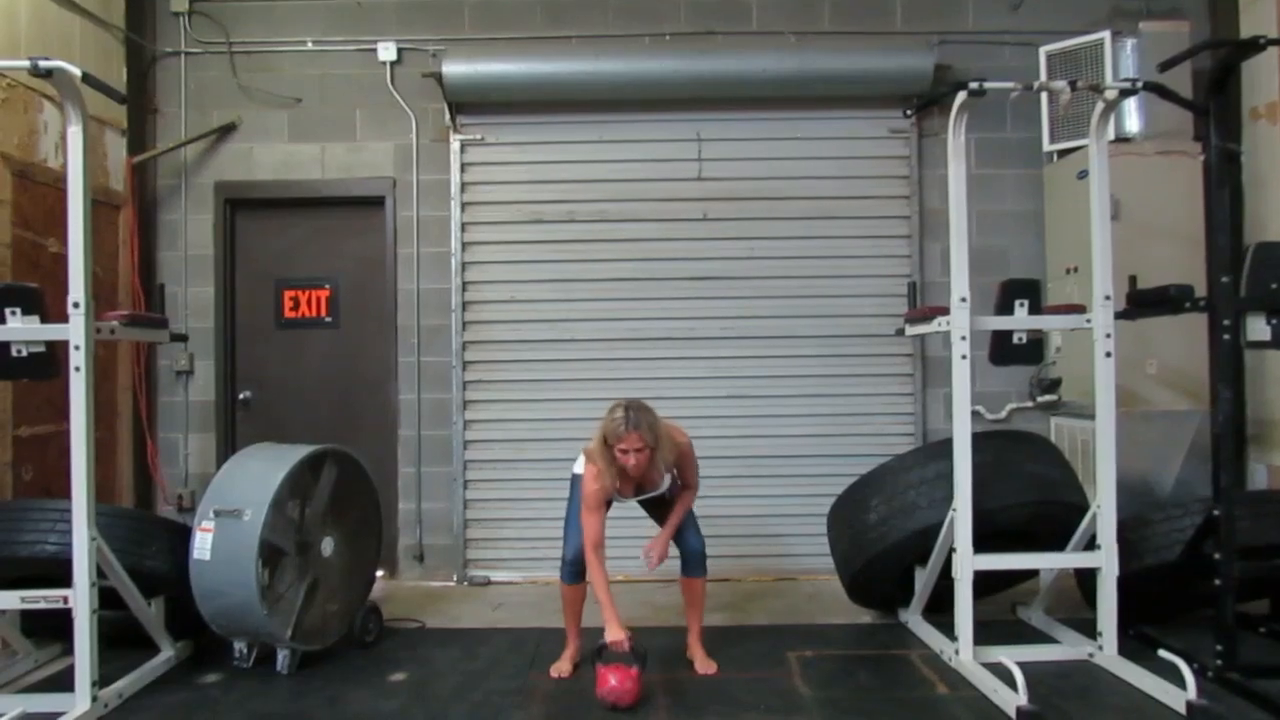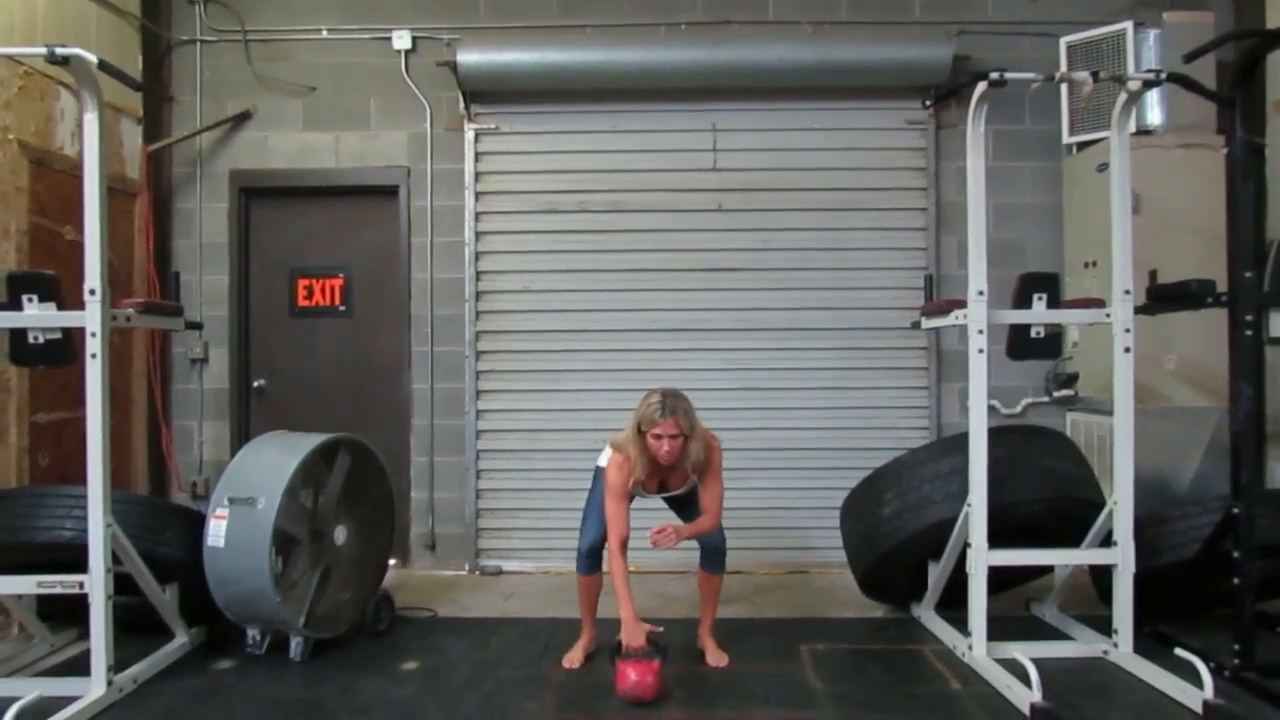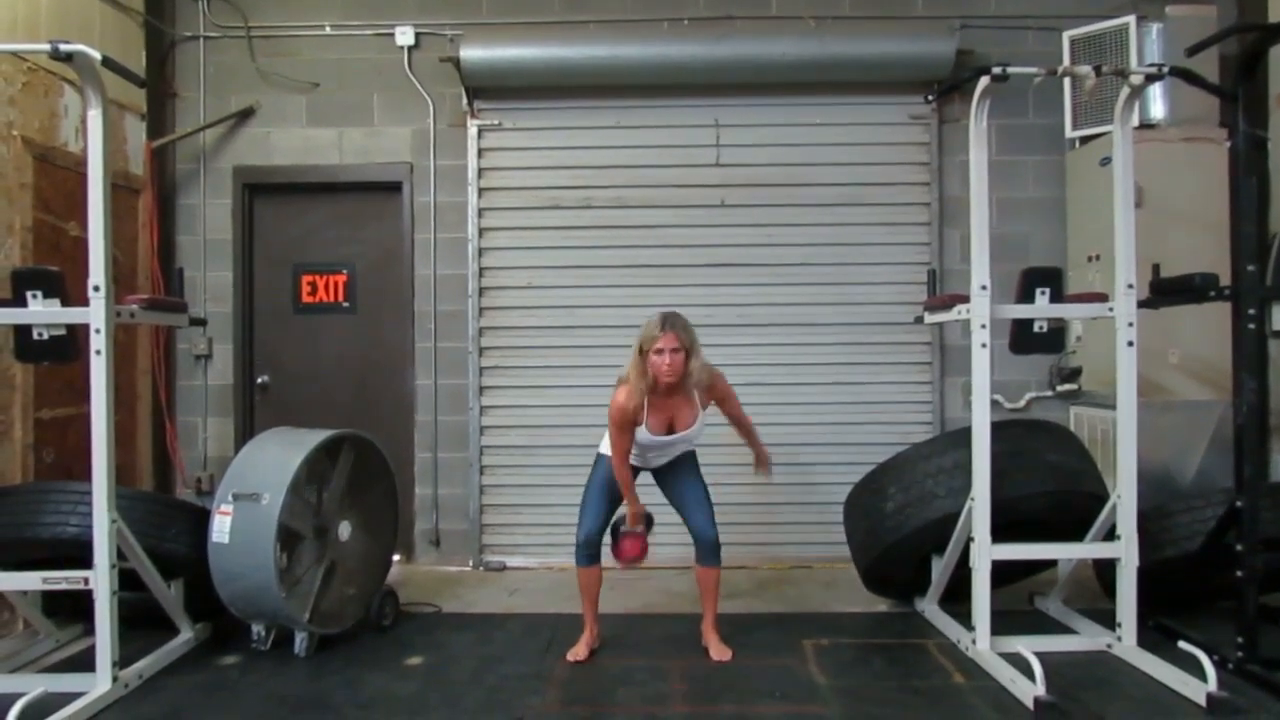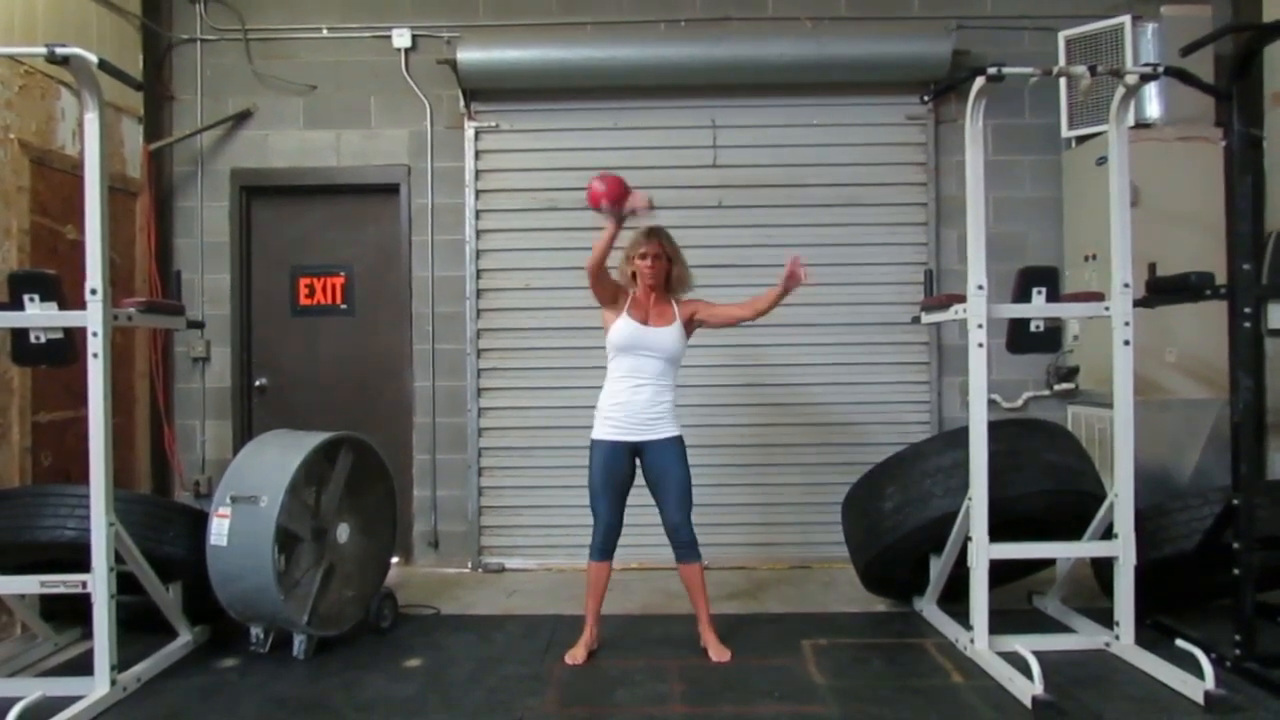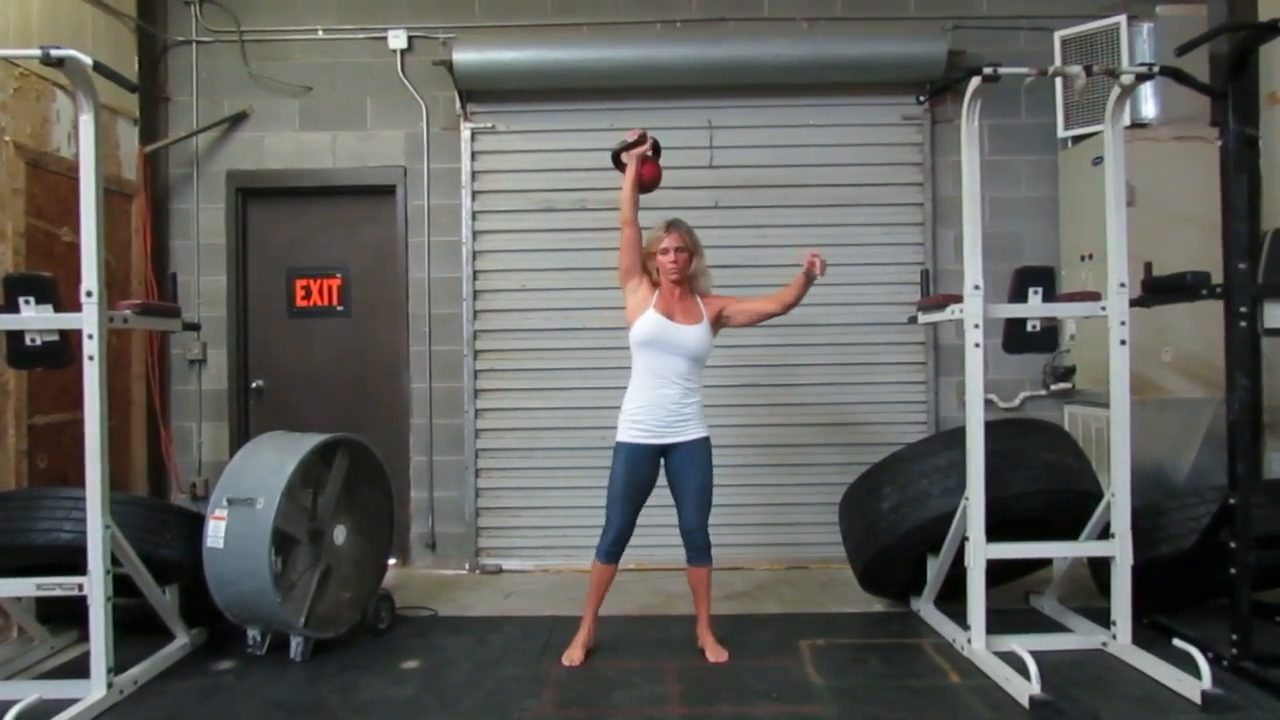
dt=1s
person 1, frame 1
left shoulder: (678, 445)
right shoulder: (596, 471)
left elbow: (688, 488)
right elbow: (593, 551)
left wrist: (665, 536)
right wrist: (612, 621)
left hip: (658, 485)
right hip: (592, 477)
left knee: (694, 548)
right knee: (573, 556)
left ankle: (695, 644)
right ankle: (572, 647)
person 1, frame 2
left shoulder: (707, 449)
right shoulder: (622, 460)
left elbow: (712, 519)
right elbow: (617, 546)
left wrist: (682, 531)
right wrist: (629, 618)
left hip: (681, 485)
right hip: (619, 474)
left knee: (715, 544)
right knee: (589, 546)
left ankle: (706, 635)
right ankle: (587, 636)
person 1, frame 3
left shoulder: (707, 382)
right shoulder: (627, 396)
left elbow: (738, 418)
right elbow: (620, 457)
left wrist: (758, 451)
right wrist: (632, 507)
left hip: (676, 459)
right hip: (621, 458)
left knee: (707, 536)
right knee: (587, 537)
left ankle: (709, 629)
right ankle: (590, 632)
person 1, frame 4
left shoulder: (685, 311)
right shoulder: (615, 299)
left elbow: (746, 311)
right elbow: (592, 269)
left wrist: (784, 289)
right wrist: (614, 224)
left hip: (663, 435)
right hip: (611, 433)
left knee: (681, 530)
right knee: (605, 533)
left ankle: (707, 630)
right ankle: (589, 633)
person 1, frame 5
left shoulder: (711, 307)
right shoulder: (639, 293)
left elbow: (776, 305)
right elbow: (627, 225)
left wrist: (806, 278)
right wrist: (633, 165)
left hip: (689, 436)
right hip: (637, 435)
left knee: (696, 533)
right knee: (615, 534)
left ankle: (705, 631)
right ankle: (585, 631)
